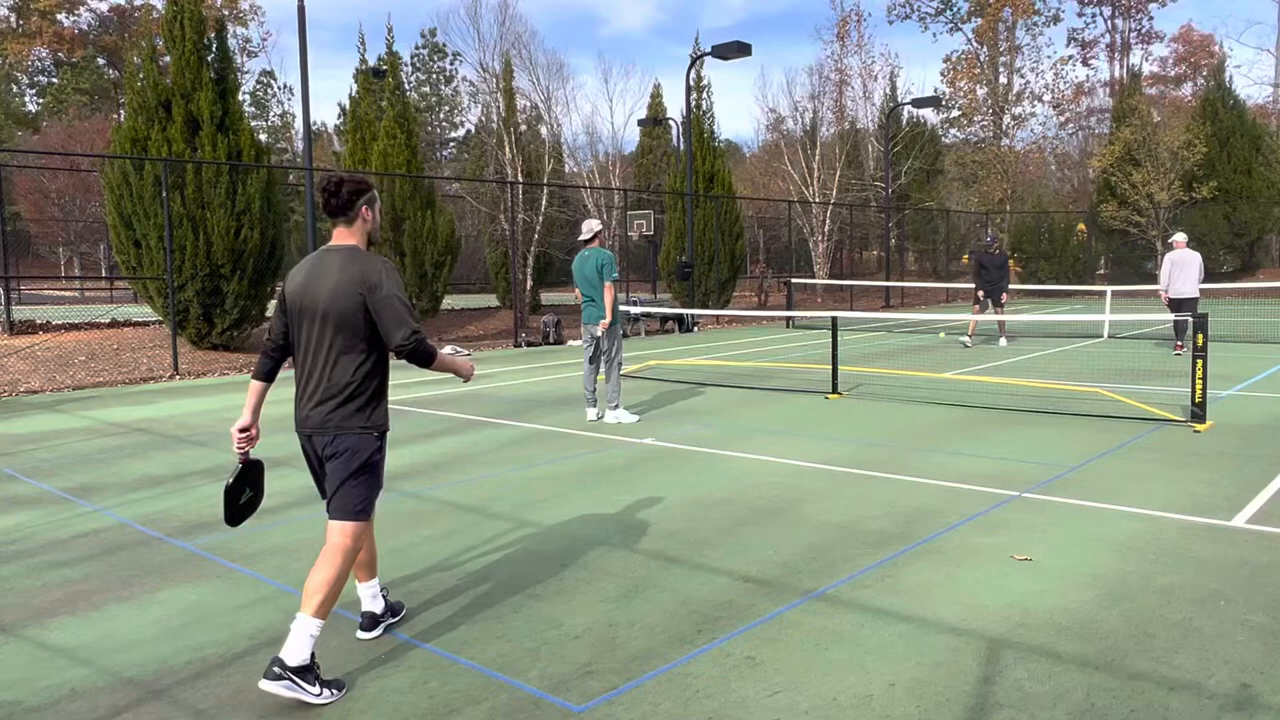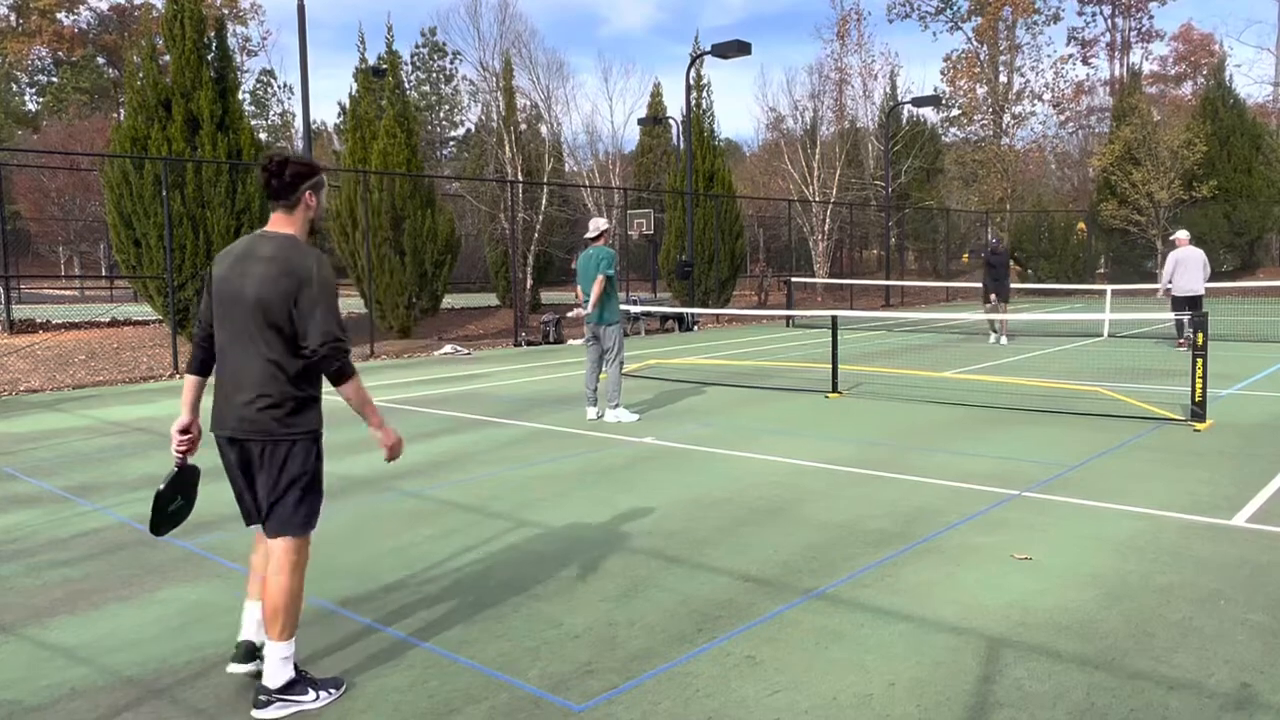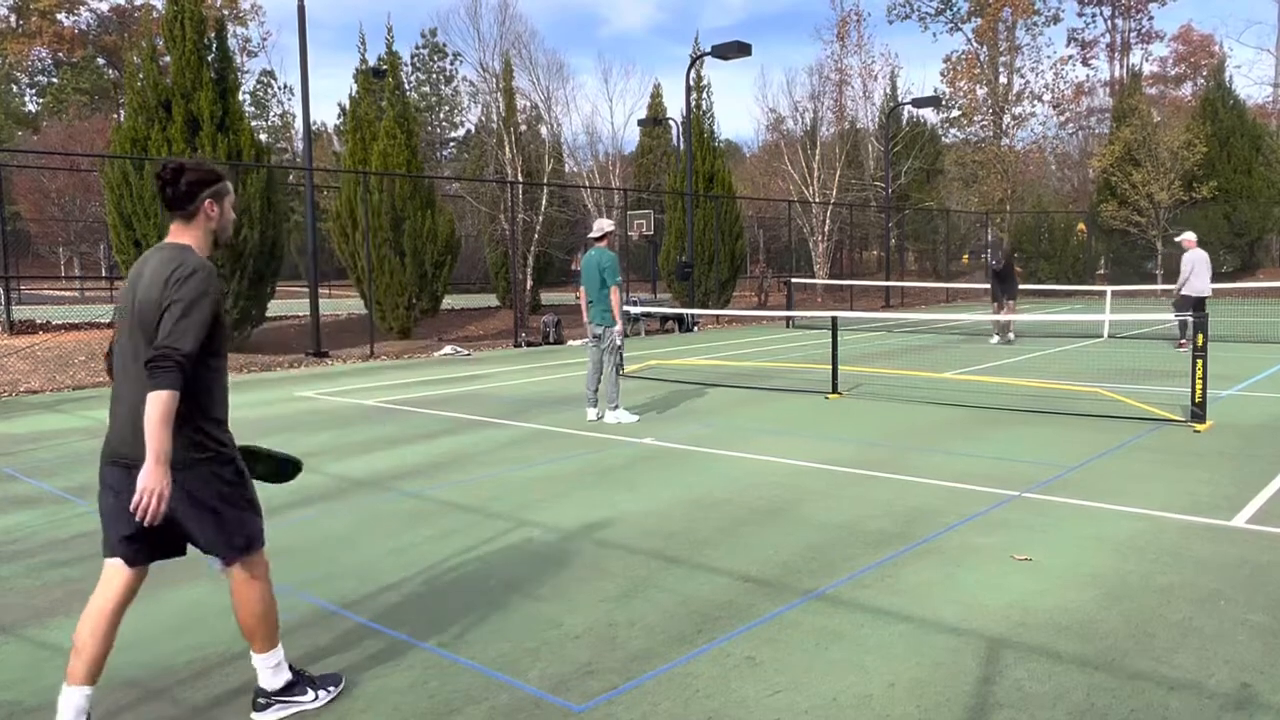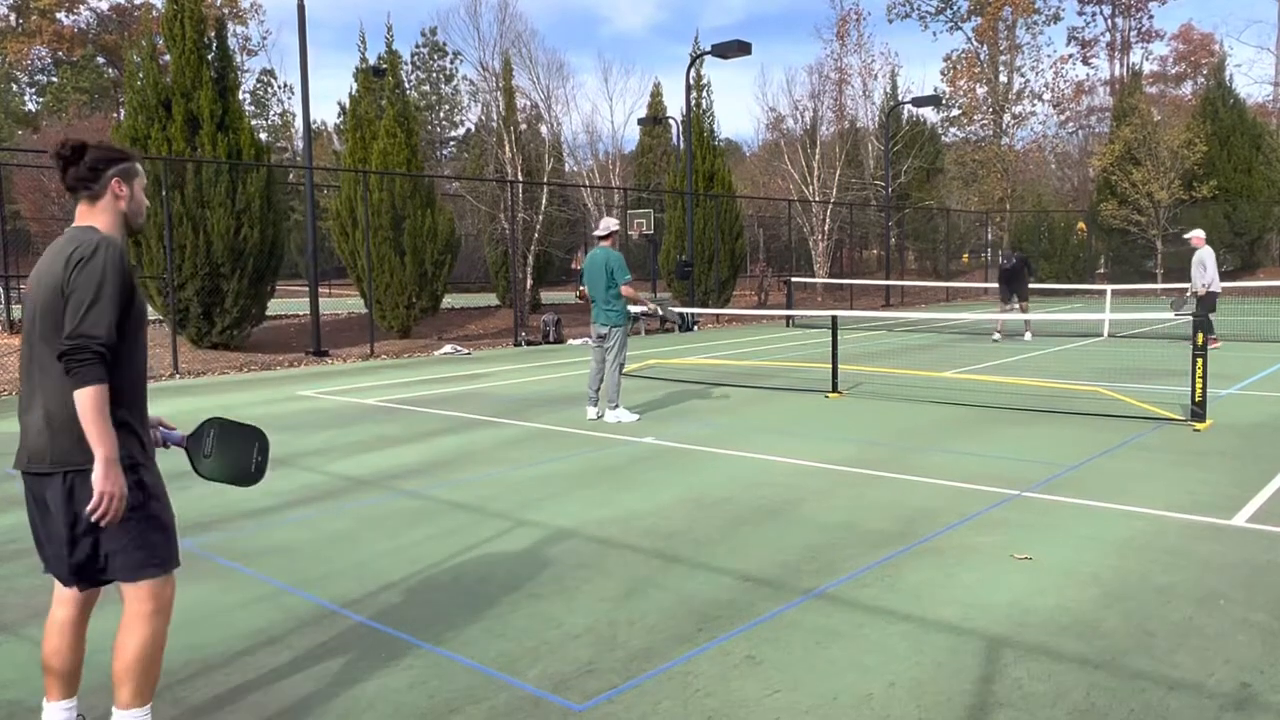
dt=0.3s
person 1, frame 1
left shoulder: (298, 274)
right shoulder: (375, 272)
left elbow: (271, 350)
right elbow: (410, 345)
left wrist: (249, 415)
right wrist: (457, 365)
left hip: (312, 424)
right hip: (354, 426)
left knee: (357, 517)
right knee: (345, 534)
left ankle: (375, 608)
right ankle: (292, 661)
person 1, frame 2
left shoulder: (227, 258)
right shoulder: (308, 264)
left elbow: (203, 346)
right elbow: (330, 357)
left wrist: (188, 413)
right wrist: (378, 424)
left hip: (232, 425)
right hip: (285, 427)
left knee: (270, 533)
right knee: (286, 546)
left ankle: (250, 642)
person 1, frame 3
left shoulder: (147, 267)
right shoulder: (196, 272)
right elbow: (164, 369)
right wrist: (157, 462)
left hip: (129, 456)
right hip: (187, 456)
left knee: (120, 578)
right knee: (247, 562)
person 1, frame 4
left shoulder: (56, 255)
right shoulder: (102, 253)
right elbow: (85, 362)
left wrist: (137, 423)
right wrist: (110, 458)
left hip: (46, 459)
right hip: (97, 459)
left knee: (73, 594)
right knee: (149, 589)
person 2, frame 1
left shoulder: (577, 260)
right shoulder: (606, 256)
right elbow: (608, 289)
right wrist: (608, 316)
left hip: (588, 320)
right hip: (605, 320)
left knee: (590, 365)
right knee: (612, 365)
left ankle: (591, 409)
right ankle: (613, 410)
person 2, frame 2
left shoulder: (582, 257)
right shoulder: (608, 253)
right elbow: (599, 281)
right wrist: (590, 308)
left hip: (591, 320)
right hip: (609, 318)
left knee: (592, 364)
right knee: (613, 364)
left ankle: (592, 408)
right ankle: (613, 409)
person 2, frame 3
left shoulder: (586, 258)
right shoulder: (609, 257)
right elbow: (614, 292)
left wrist: (585, 315)
right wrist: (619, 321)
left hip: (592, 320)
right hip: (609, 320)
left knee: (594, 365)
right knee: (611, 366)
left ankle: (592, 408)
right ankle: (612, 410)
person 2, frame 4
left shoulder: (589, 257)
right shoulder: (614, 257)
right elbow: (625, 290)
right wrist: (647, 303)
left hip: (596, 319)
right hip: (614, 319)
left knee: (597, 364)
right knee: (613, 365)
left ankle: (592, 407)
right ankle: (612, 410)
